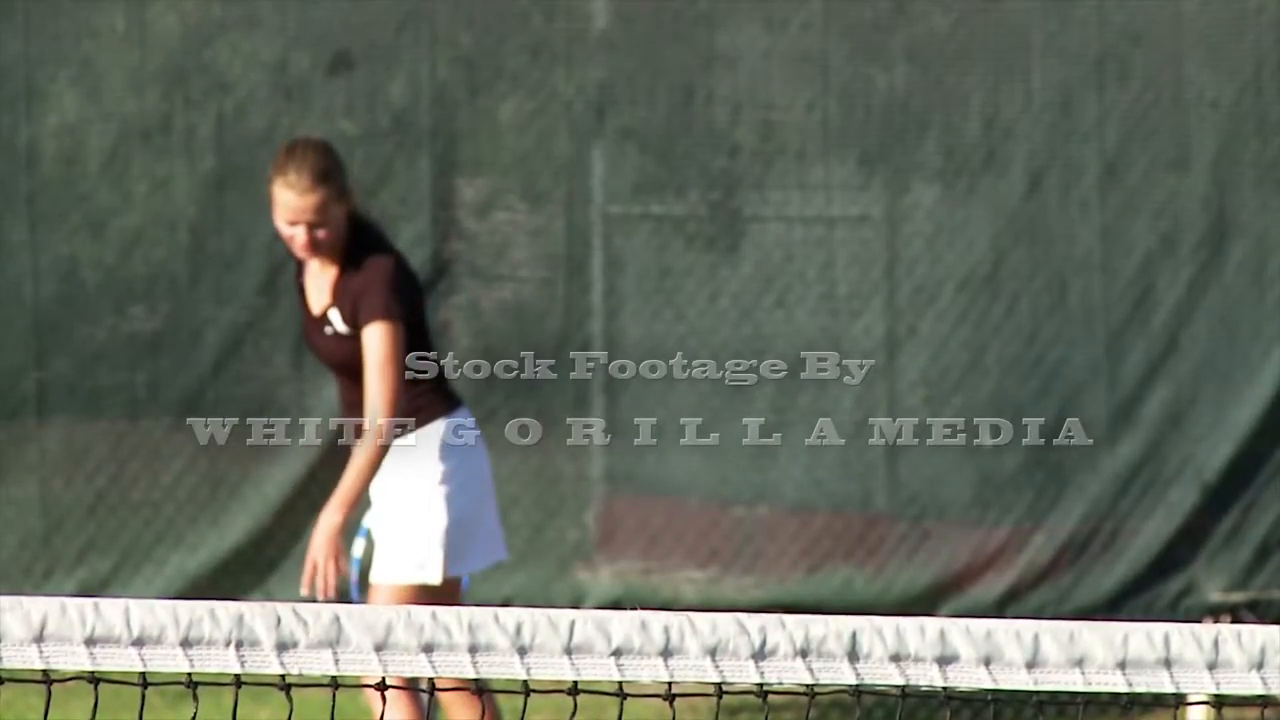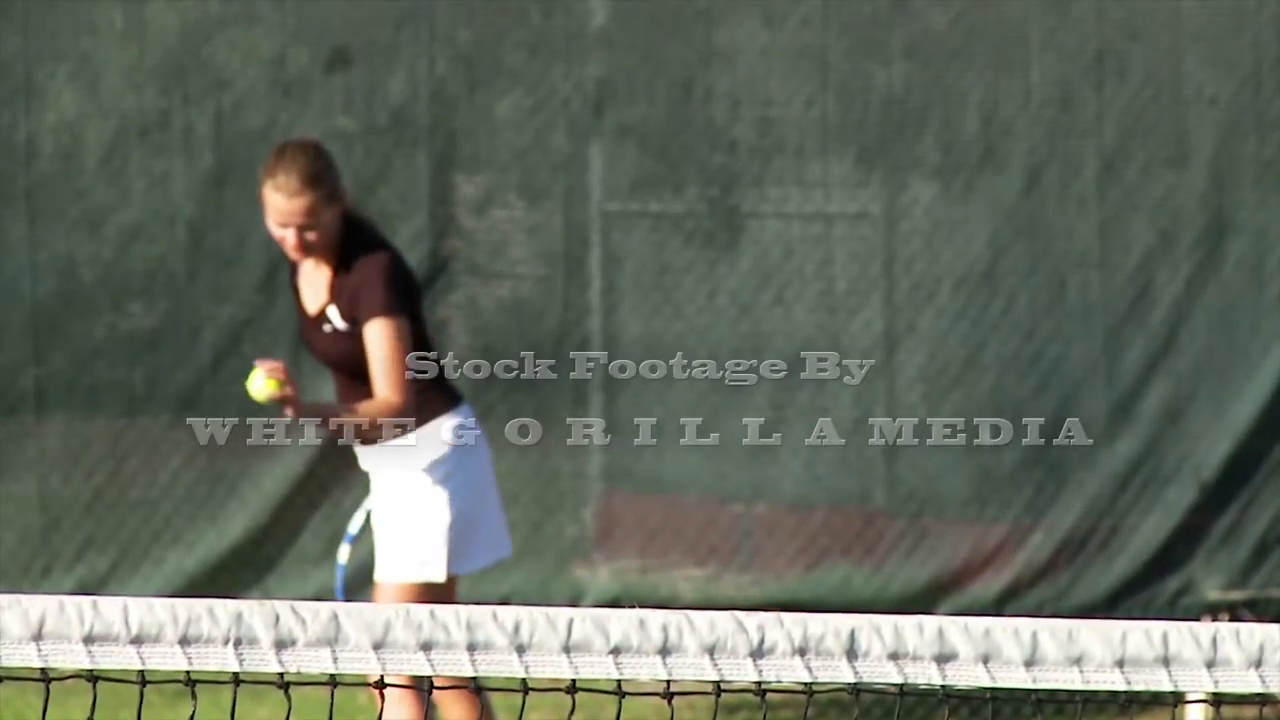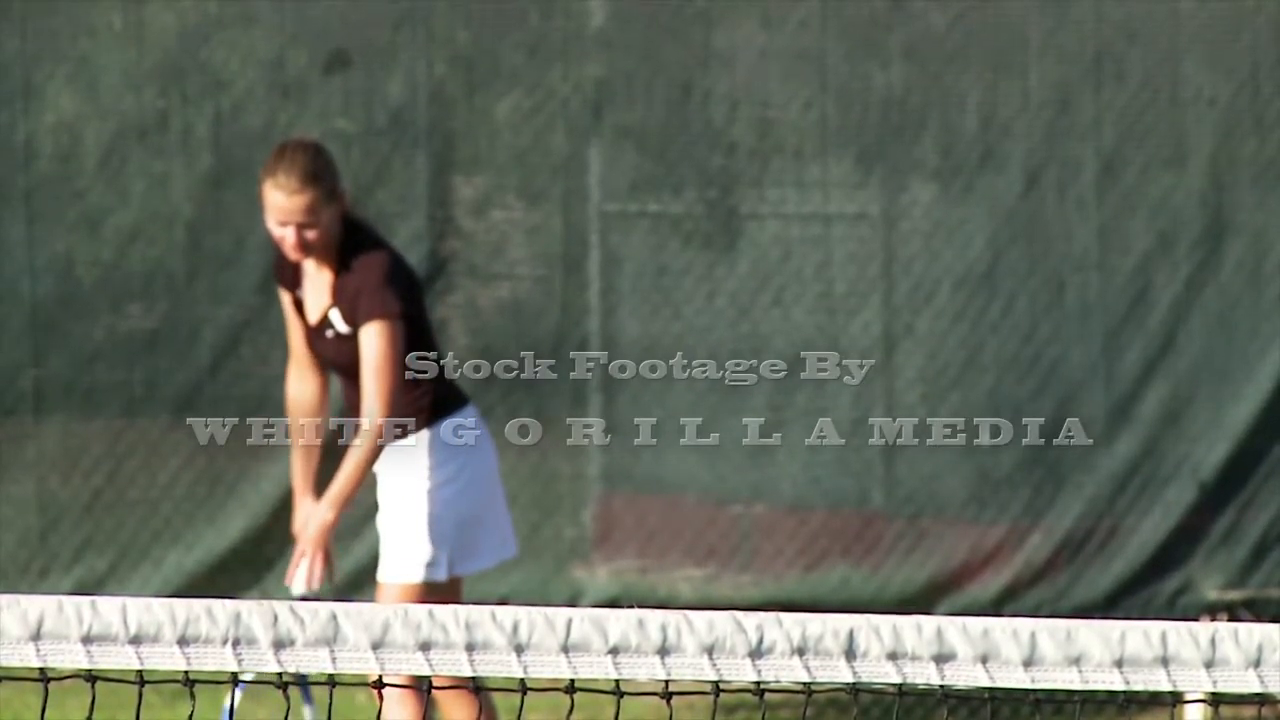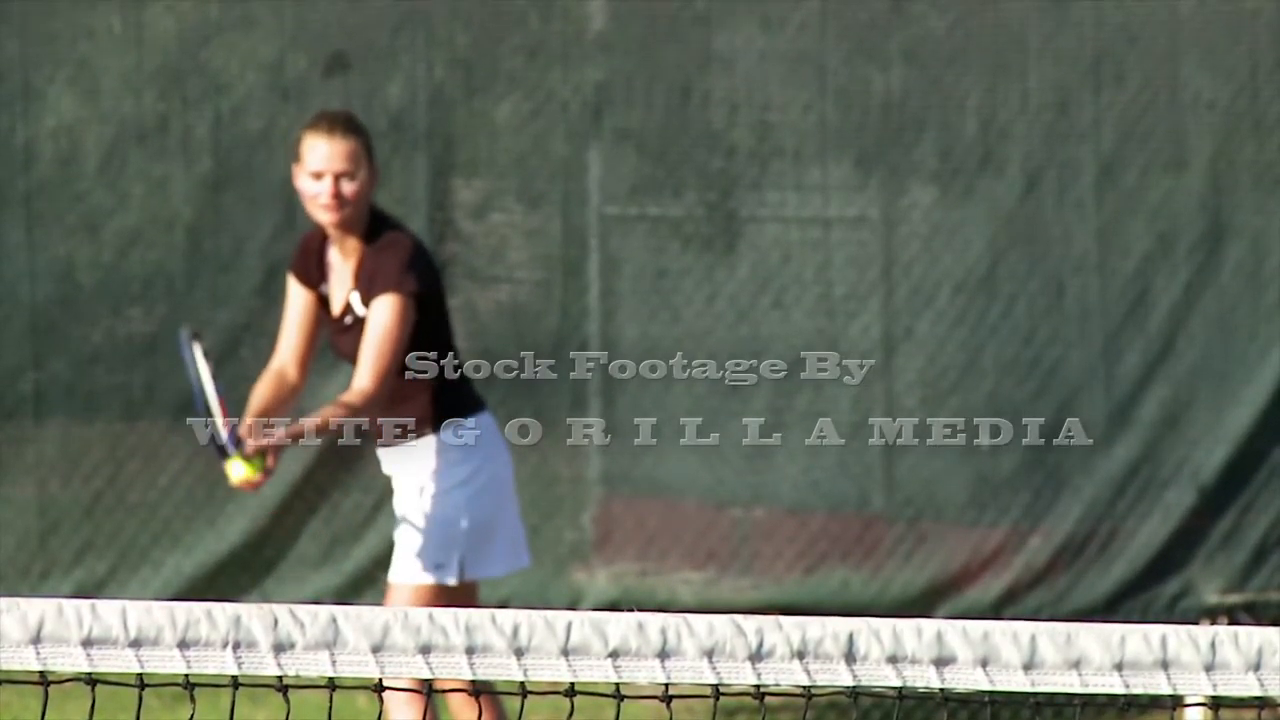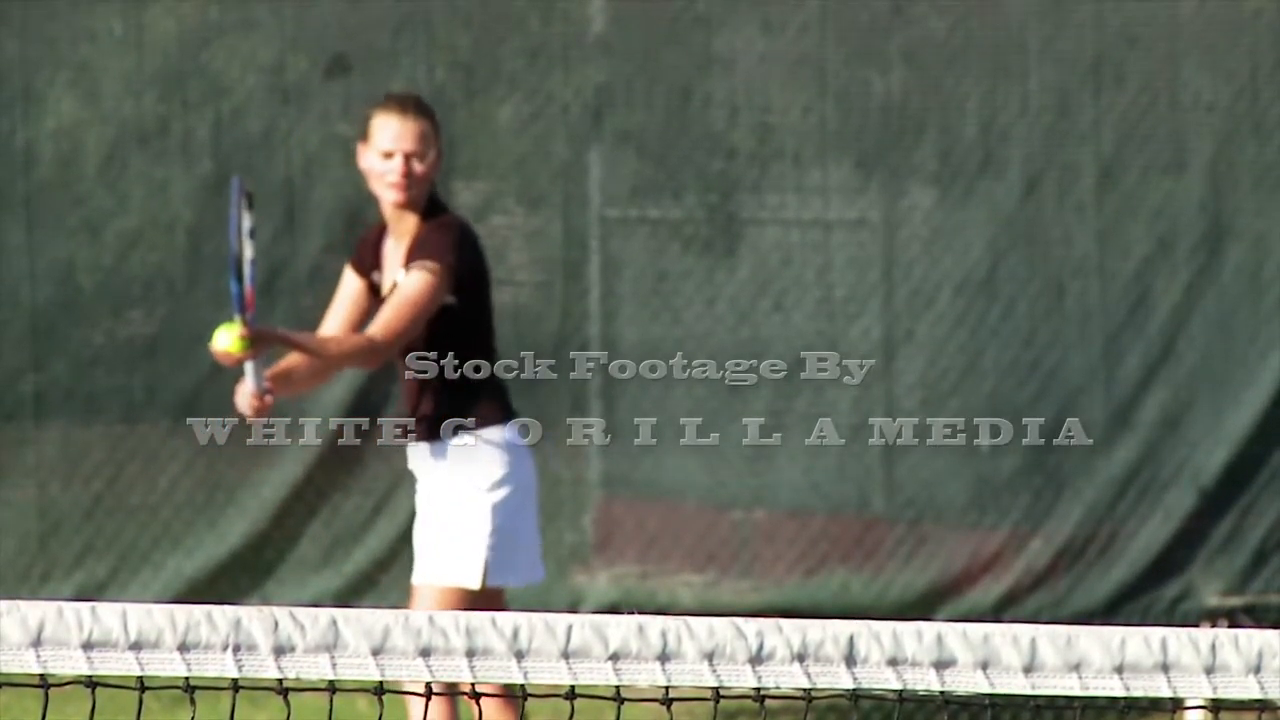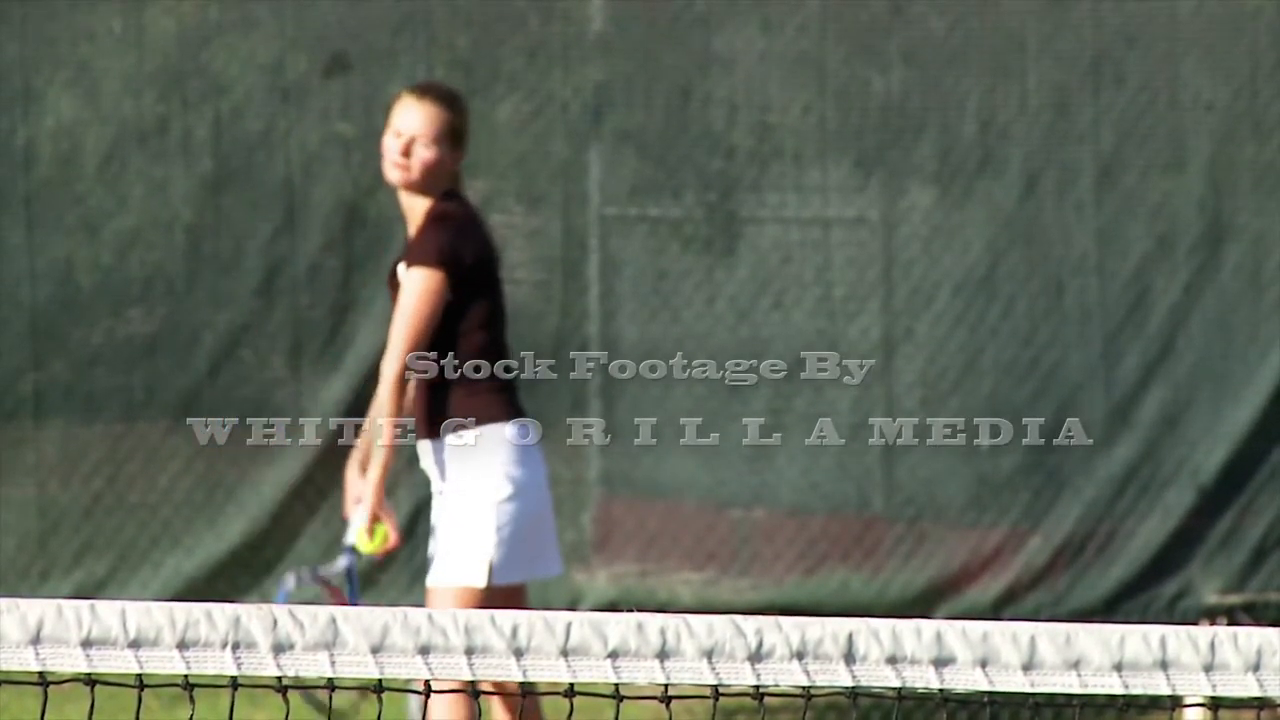
dt=0.7s
person 1, frame 1
left shoulder: (378, 276)
right shoulder: (306, 248)
left elbow: (383, 422)
left wrist: (331, 522)
left hip: (430, 455)
right hip: (398, 459)
person 1, frame 2
left shoulder: (374, 271)
right shoulder: (302, 248)
left elbow: (395, 403)
left wrist: (310, 413)
left hip: (431, 449)
right hip: (390, 457)
person 1, frame 3
left shoulder: (375, 275)
right shoulder: (292, 261)
left elbow: (378, 420)
right elbow: (306, 374)
left wrist: (325, 518)
right wrist: (302, 489)
left hip: (437, 452)
right hip: (401, 457)
person 1, frame 4
left shoulder: (397, 259)
right shoulder: (313, 253)
left elbow: (367, 393)
right elbow: (287, 367)
left wrist: (290, 435)
right wrist: (248, 431)
left hip: (452, 455)
right hip: (416, 460)
person 1, frame 5
left shoulder: (447, 240)
right shoulder: (374, 246)
left elbow: (374, 347)
right elbow: (325, 352)
left wrist: (273, 335)
right wrist: (265, 383)
left hip: (477, 461)
right hip: (442, 462)
person 1, frame 6
left shoulder: (441, 235)
right shoulder: (433, 231)
left elbow: (398, 366)
right elbow: (408, 369)
left wrist: (374, 480)
right wrist: (362, 458)
left hip: (483, 457)
right hip: (468, 460)
